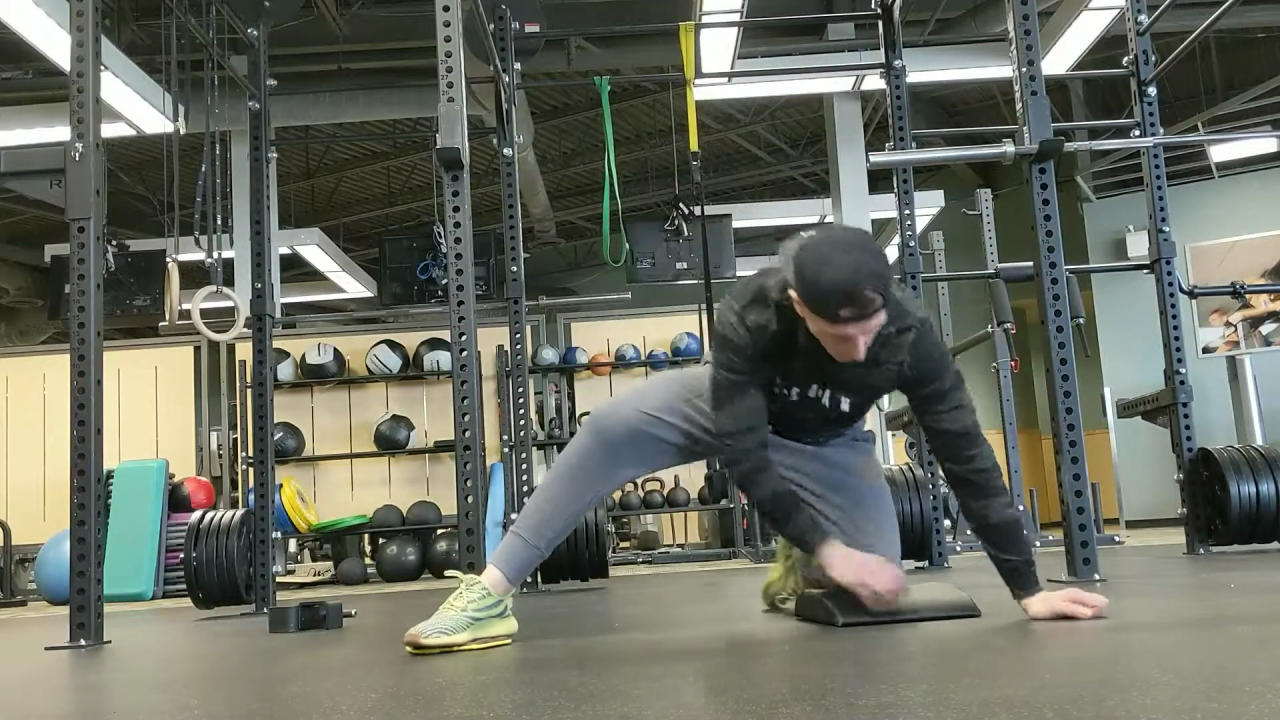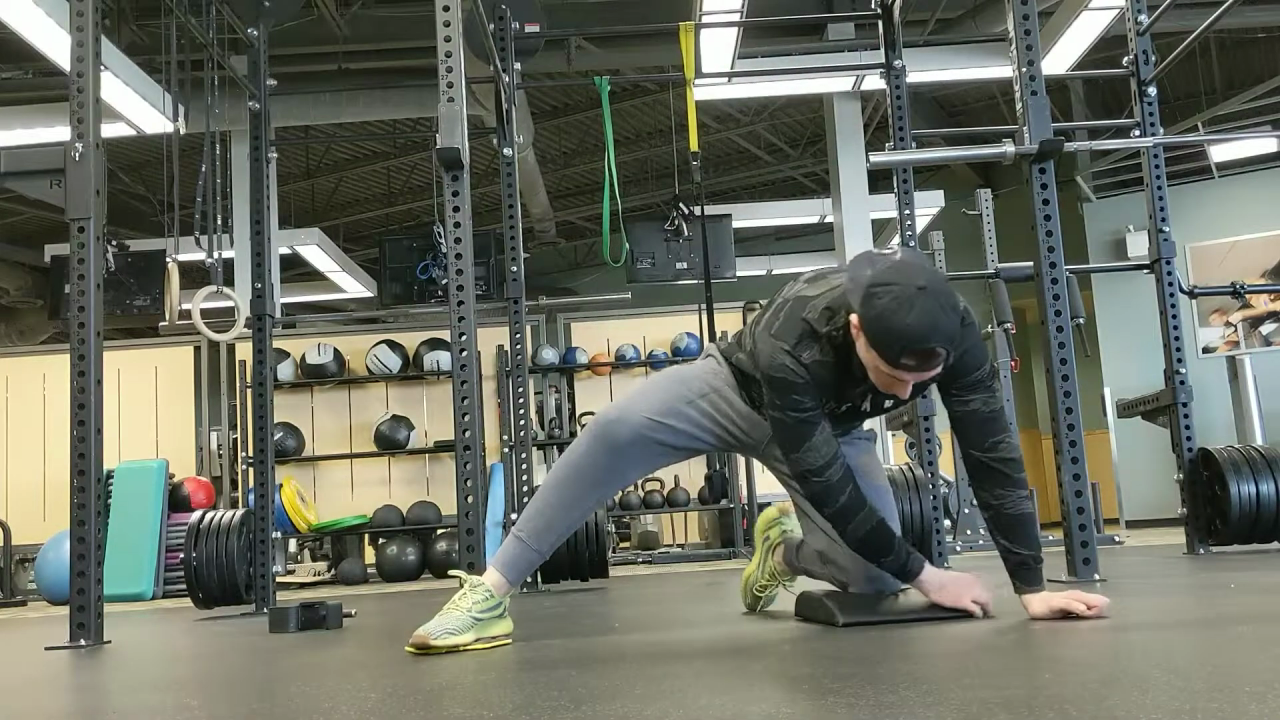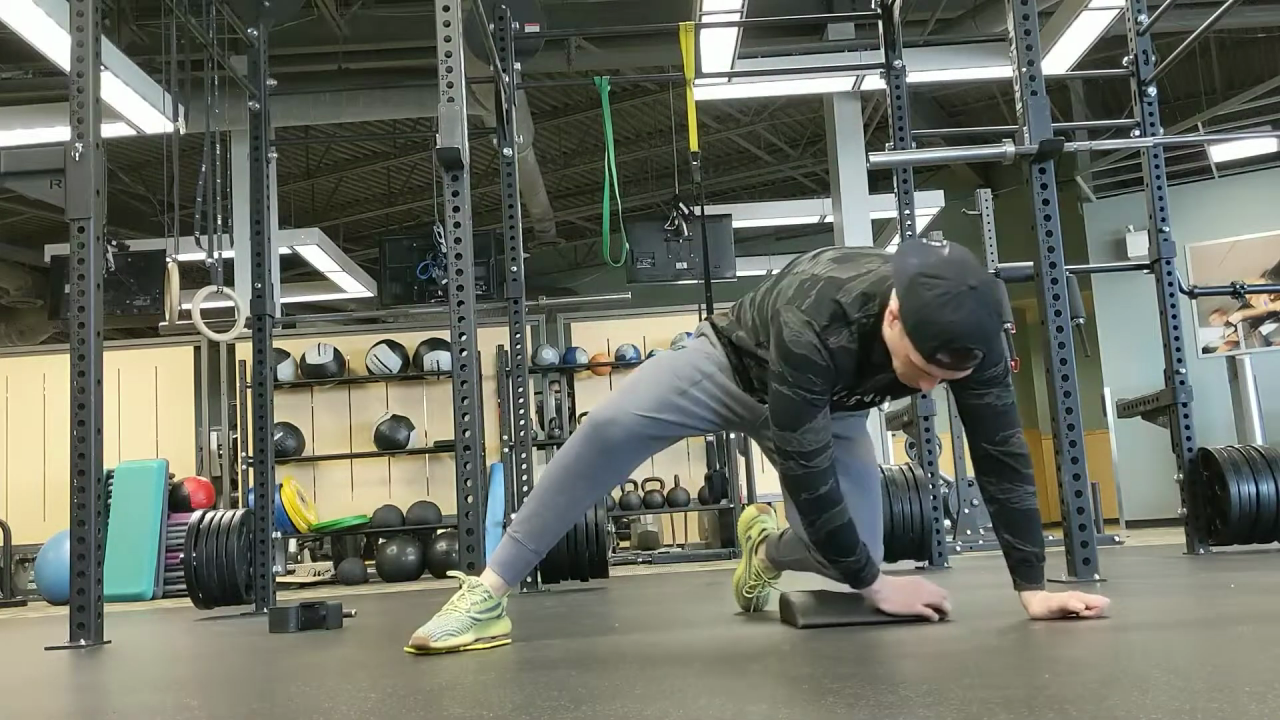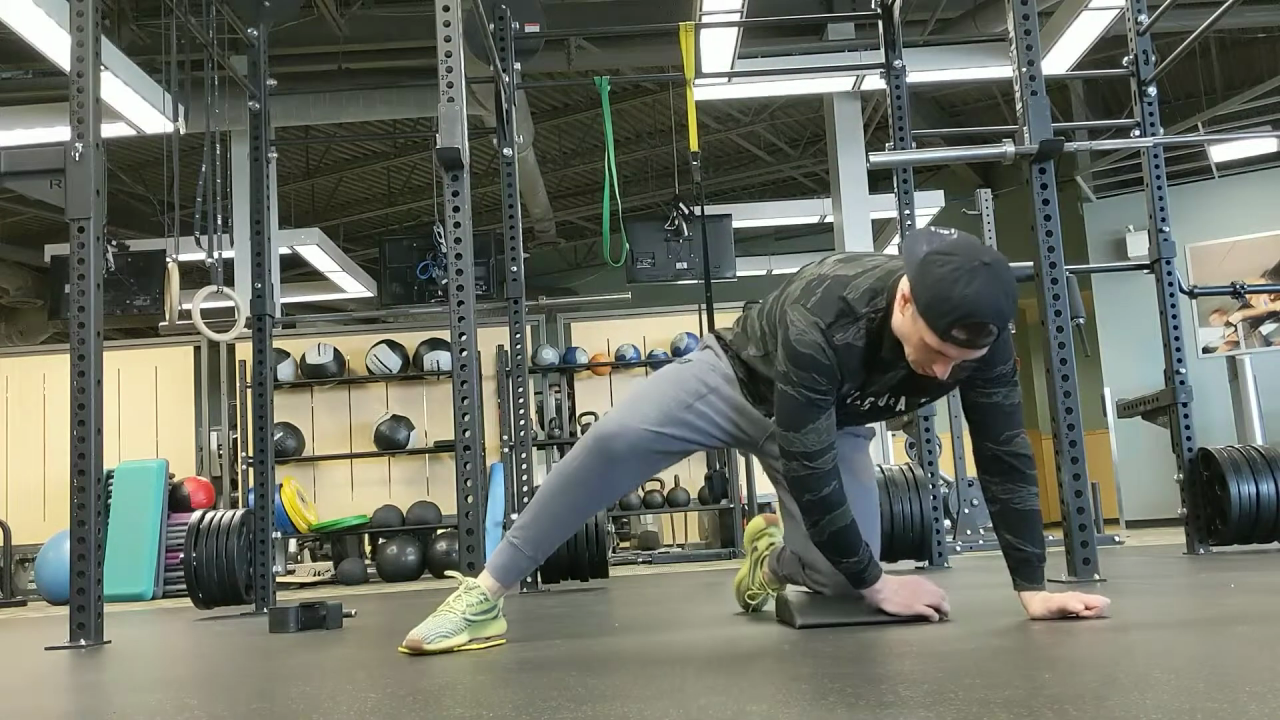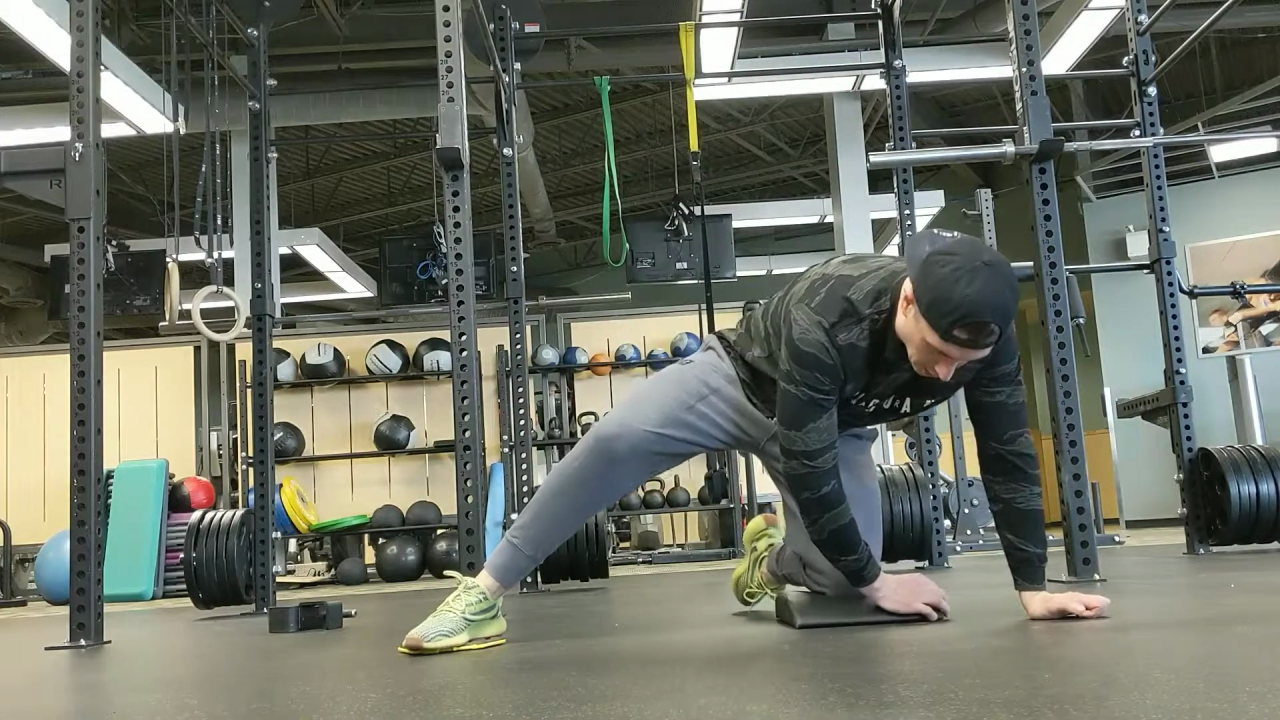
dt=0.3s
person 1, frame 1
left shoulder: (907, 335)
right shoulder: (750, 315)
left elbow: (966, 456)
right elbow: (746, 453)
left wrist: (1027, 587)
right wrist: (826, 549)
left hip: (826, 439)
right hip: (734, 404)
left knee: (878, 581)
right knee: (615, 425)
left ankle: (797, 552)
right ankle: (492, 592)
person 1, frame 2
left shoulder: (951, 332)
right shoulder: (792, 338)
left elbow: (993, 457)
right elbow: (821, 479)
left wrist: (1031, 586)
right wrist: (924, 573)
left hip: (833, 427)
right hip: (740, 390)
left knee: (876, 577)
right knee: (619, 429)
left ankle: (786, 546)
right ankle: (490, 593)
person 1, frame 3
left shoulder: (968, 336)
right shoulder: (814, 315)
left elbow: (1001, 456)
right elbow: (803, 465)
left wrist: (1032, 585)
right wrist: (874, 582)
left hip: (825, 407)
right hip: (735, 363)
left knee: (847, 550)
right knee: (612, 426)
left ankle: (768, 545)
right ankle: (488, 594)
person 1, frame 4
left shoulder: (978, 333)
right shoulder: (823, 313)
left elbow: (1004, 457)
right elbow: (806, 465)
left wrist: (1031, 586)
right wrist: (876, 582)
left hip: (830, 419)
right hip: (739, 380)
left knee: (841, 574)
right knee: (617, 439)
left ankle: (773, 554)
right ankle: (484, 597)
person 1, frame 5
left shoulder: (984, 335)
right shoulder: (827, 317)
left elbow: (1009, 458)
right elbow: (806, 467)
left wrist: (1032, 586)
right wrist: (875, 579)
left hip: (831, 423)
right hip: (742, 378)
left knee: (846, 576)
right knee: (617, 440)
left ankle: (773, 553)
right ankle: (485, 595)
